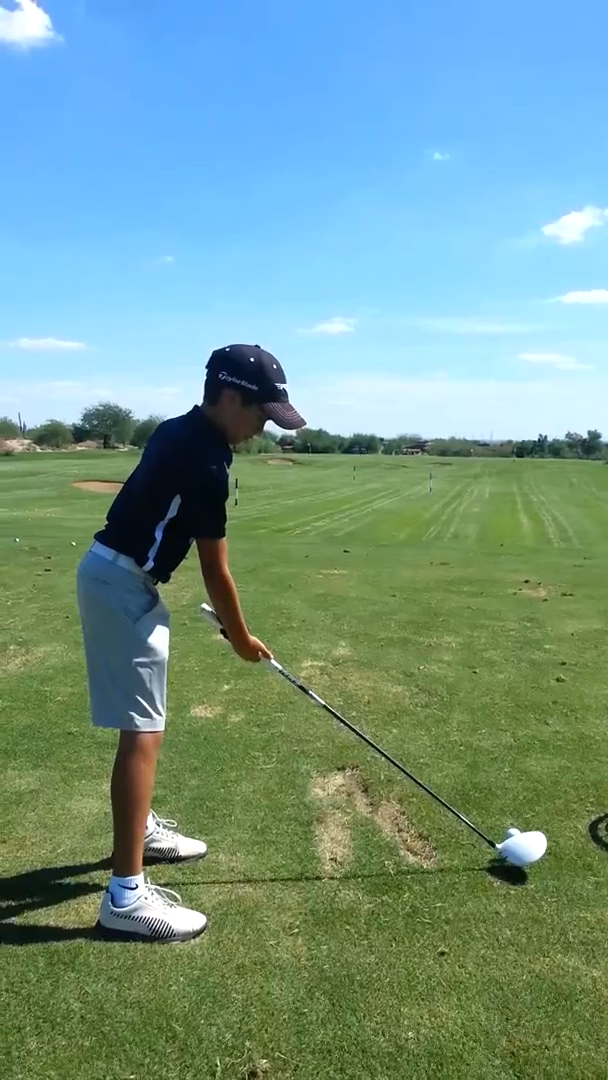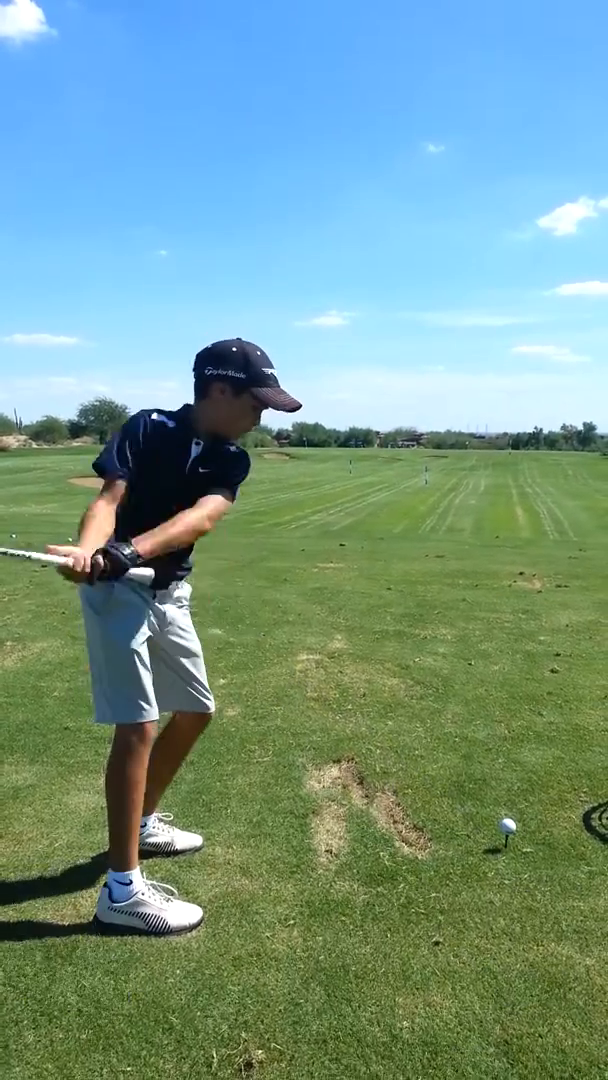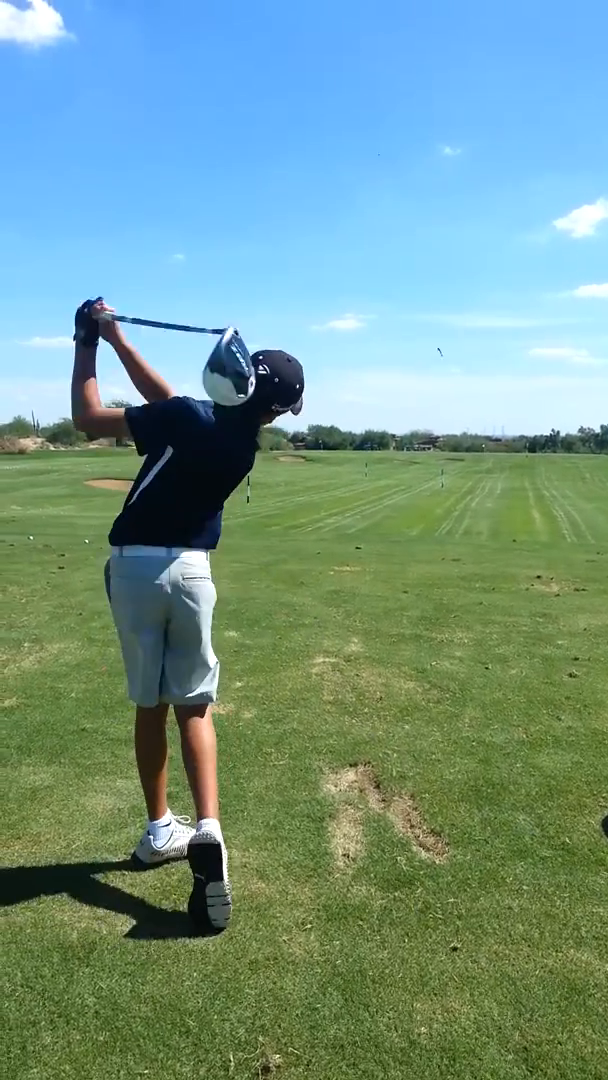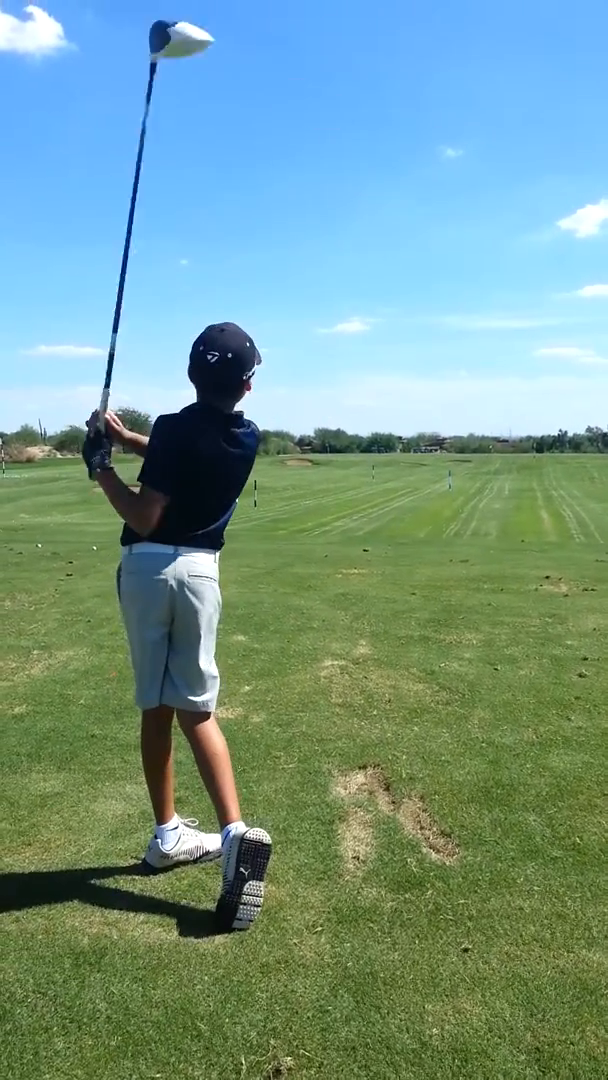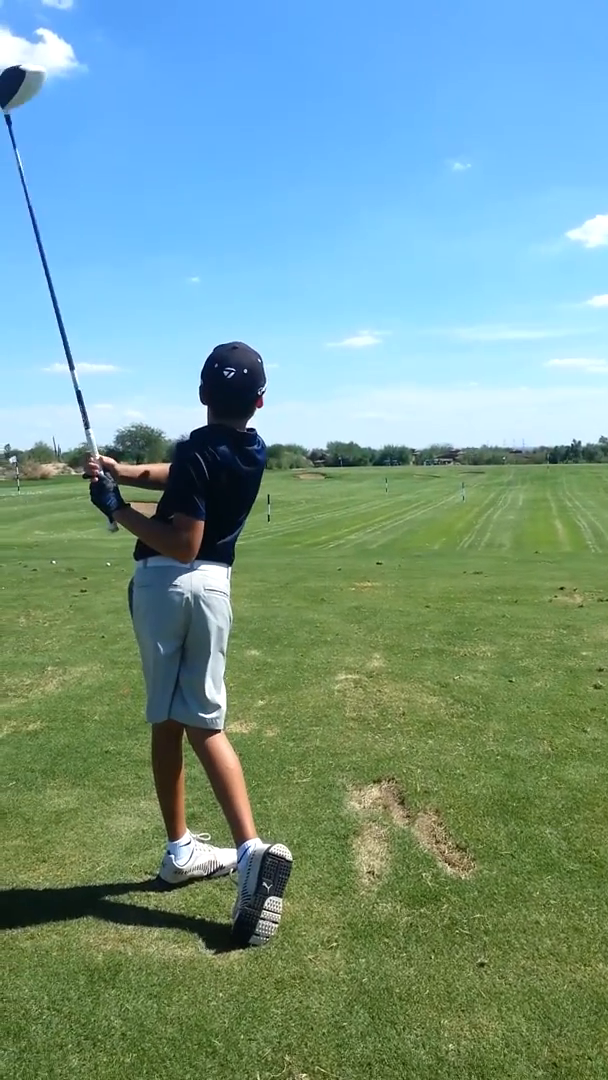
dt=1s
person 1, frame 1
left shoulder: (179, 431)
right shoulder: (205, 464)
right elbow: (214, 570)
right wrist: (241, 638)
left hip: (116, 572)
right hip: (124, 584)
left knee: (146, 718)
right knee: (143, 730)
left ankle: (141, 827)
right ankle: (125, 895)
person 1, frame 2
left shoulder: (234, 460)
right shoulder: (148, 430)
left elbow: (199, 517)
right elbow: (108, 501)
left wrist: (129, 550)
right wrist: (87, 550)
left hip: (169, 590)
right hip: (116, 589)
left knee: (195, 711)
right knee: (137, 724)
left ankle: (142, 824)
right ankle: (123, 889)
person 1, frame 3
left shoulder: (186, 417)
right shoulder: (244, 447)
left elbow: (88, 419)
left wrist: (90, 344)
right wrist: (115, 337)
left hip: (133, 568)
right hip: (188, 571)
left knee: (150, 703)
right knee: (193, 706)
left ankle: (160, 829)
right ankle: (207, 828)
person 1, frame 4
left shoulder: (174, 428)
right shoulder: (246, 438)
left elbow: (142, 517)
left wrist: (101, 467)
right wrist: (127, 438)
left hip: (146, 568)
right hip: (199, 571)
left knee: (155, 706)
right knee: (196, 709)
left ankle: (167, 834)
right ankle: (235, 832)
person 1, frame 5
left shoulder: (195, 451)
right shoulder: (253, 452)
left elbow: (182, 545)
left wrist: (117, 507)
right wrist: (125, 471)
left hip: (161, 584)
right hip: (211, 586)
left knee: (165, 721)
right knee: (204, 722)
left ankle: (180, 850)
right ankle: (250, 848)
